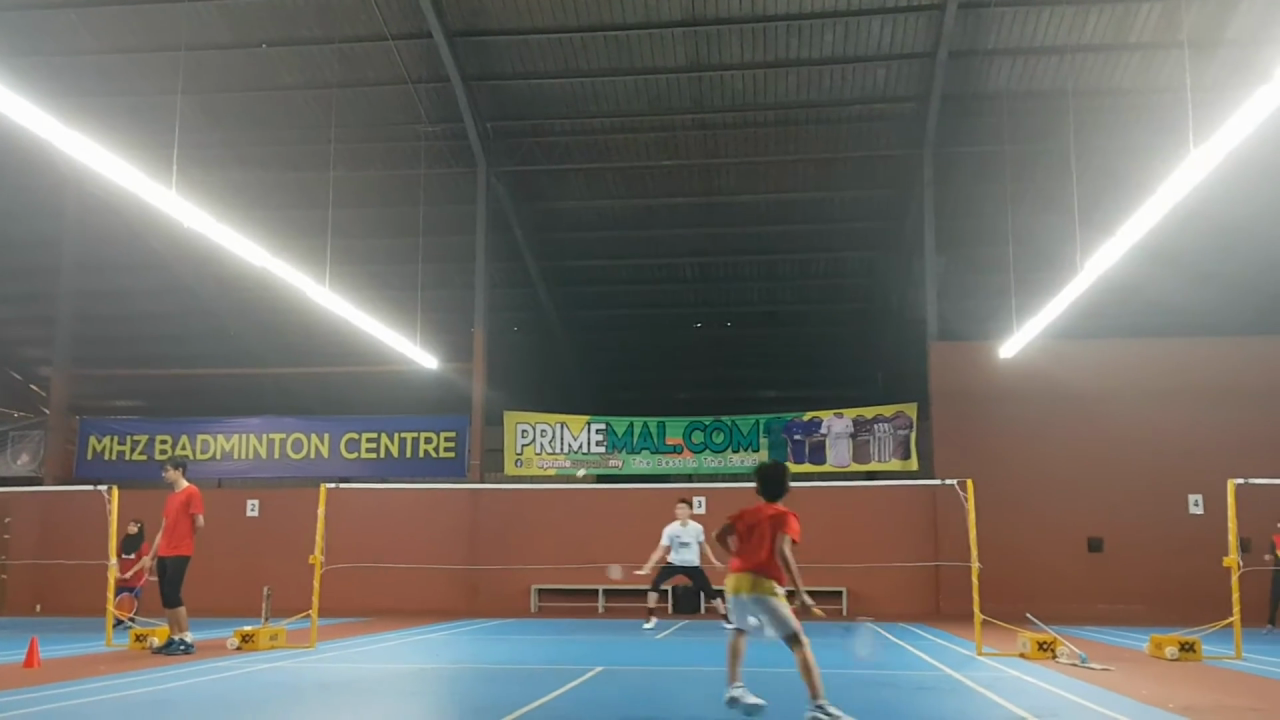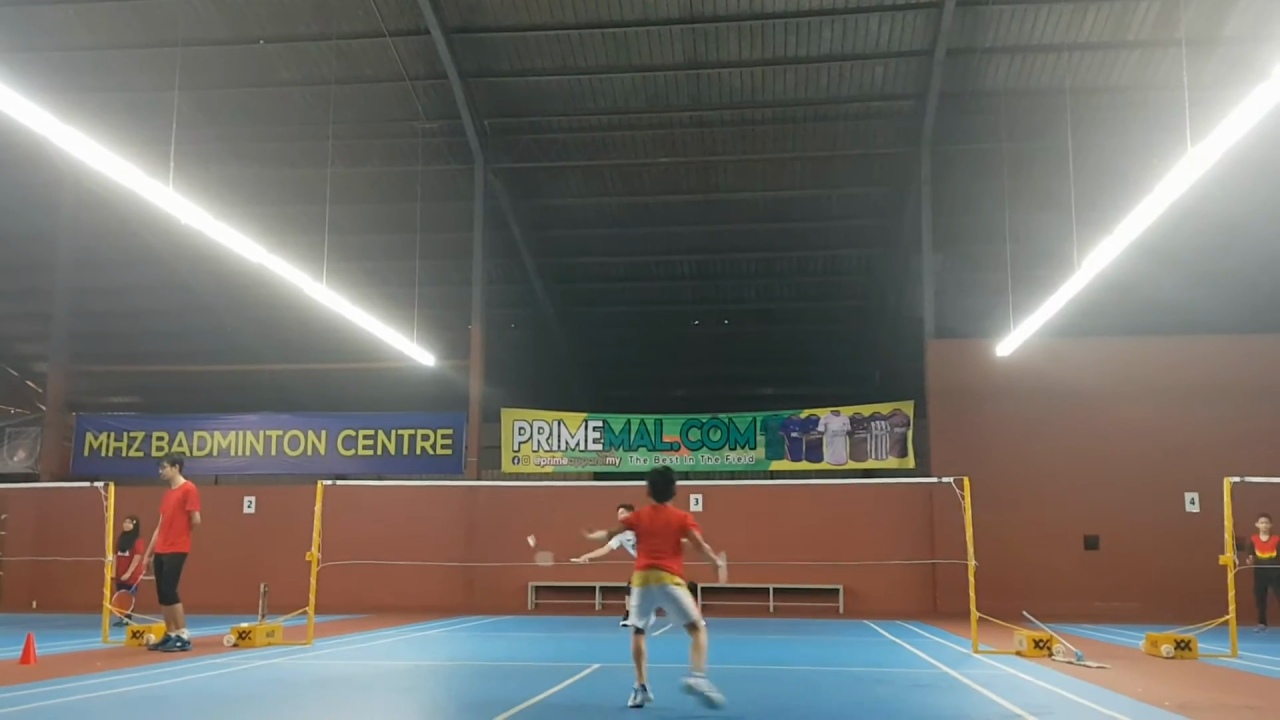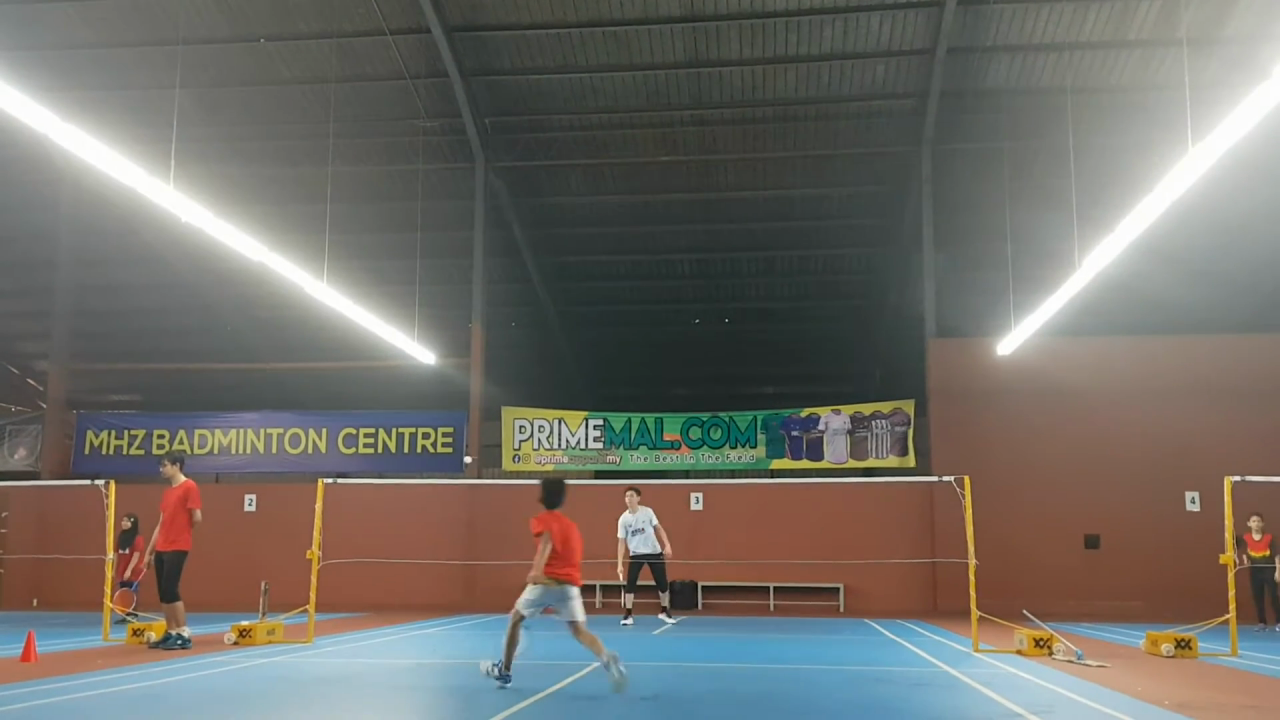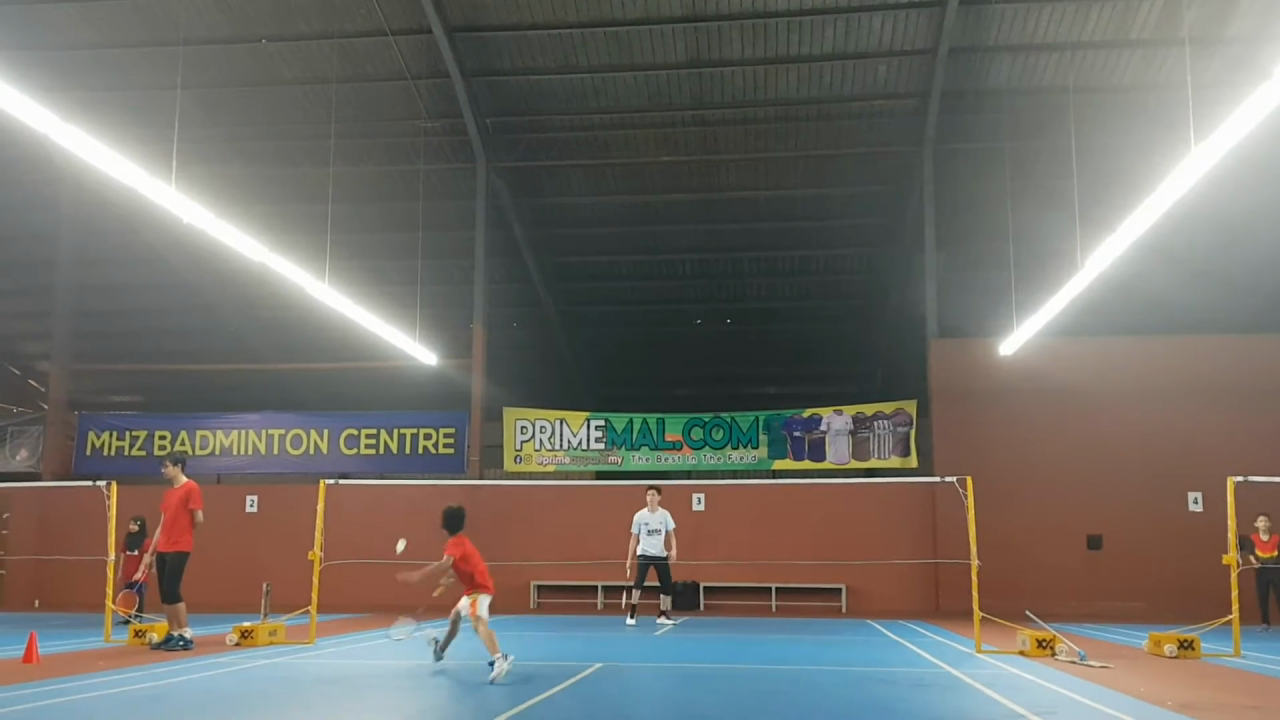
dt=0.4s
person 1, frame 1
left shoulder: (746, 513)
right shoulder: (786, 517)
left elbow: (720, 535)
right elbow: (782, 552)
right wrist: (801, 593)
left hip: (735, 583)
right hip: (763, 587)
left knee: (740, 631)
right knee: (799, 644)
left ankle: (735, 690)
person 1, frame 2
left shoulder: (640, 515)
right shoulder: (683, 518)
left elbow: (611, 532)
right elbow: (701, 545)
right wrist: (719, 563)
left hip: (642, 580)
right hip: (668, 582)
left knee: (638, 633)
right knee: (698, 630)
left ankle: (641, 688)
right ankle: (697, 678)
person 1, frame 3
left shoulder: (540, 520)
right shoulder: (570, 524)
left elbow: (546, 542)
left wrist: (537, 568)
left hip: (546, 581)
right hip: (570, 584)
left knee: (515, 619)
right knee: (580, 631)
left ankle: (504, 671)
right ankle: (608, 660)
person 1, frame 4
left shoulder: (454, 544)
right shoulder: (460, 541)
left elbow: (446, 563)
left wrist: (419, 574)
right wrist: (449, 576)
left hip: (478, 591)
right hip: (473, 591)
left knee: (479, 625)
right knee: (455, 615)
left ankle: (499, 659)
right ankle: (441, 649)
person 2, frame 1
left shoulder: (192, 492)
right shoulder: (170, 497)
left elbow: (199, 523)
right elbow: (163, 529)
left wrist: (184, 537)
right wrist: (151, 555)
left hip: (179, 553)
right hip: (164, 554)
left knee: (173, 595)
right knee: (166, 597)
left ankle: (187, 640)
right ankle: (174, 638)
person 2, frame 2
left shoulder: (188, 489)
right shoulder: (168, 494)
left elbow: (197, 520)
right elbow: (160, 526)
left wrist: (181, 534)
right wrist: (148, 552)
left hip: (177, 550)
right hip: (162, 551)
left knee: (170, 592)
right knee: (163, 593)
left ankle: (183, 636)
right ankle: (171, 635)
person 2, frame 3
left shoulder: (189, 487)
right shoulder: (167, 492)
left elbow: (197, 518)
right elbow: (161, 524)
left wrist: (181, 533)
right wrist: (149, 551)
left hip: (177, 548)
right hip: (161, 549)
left knee: (170, 590)
right knee: (163, 592)
left ankle: (184, 634)
right ankle: (171, 632)
person 2, frame 4
left shoulder: (191, 488)
right shoulder: (168, 493)
left elbow: (199, 519)
right elbow: (162, 526)
left wrist: (183, 532)
right wrist: (150, 552)
left hip: (179, 549)
right hip: (163, 550)
left knee: (172, 591)
right knee: (165, 593)
left ankle: (185, 636)
right ankle: (173, 634)
